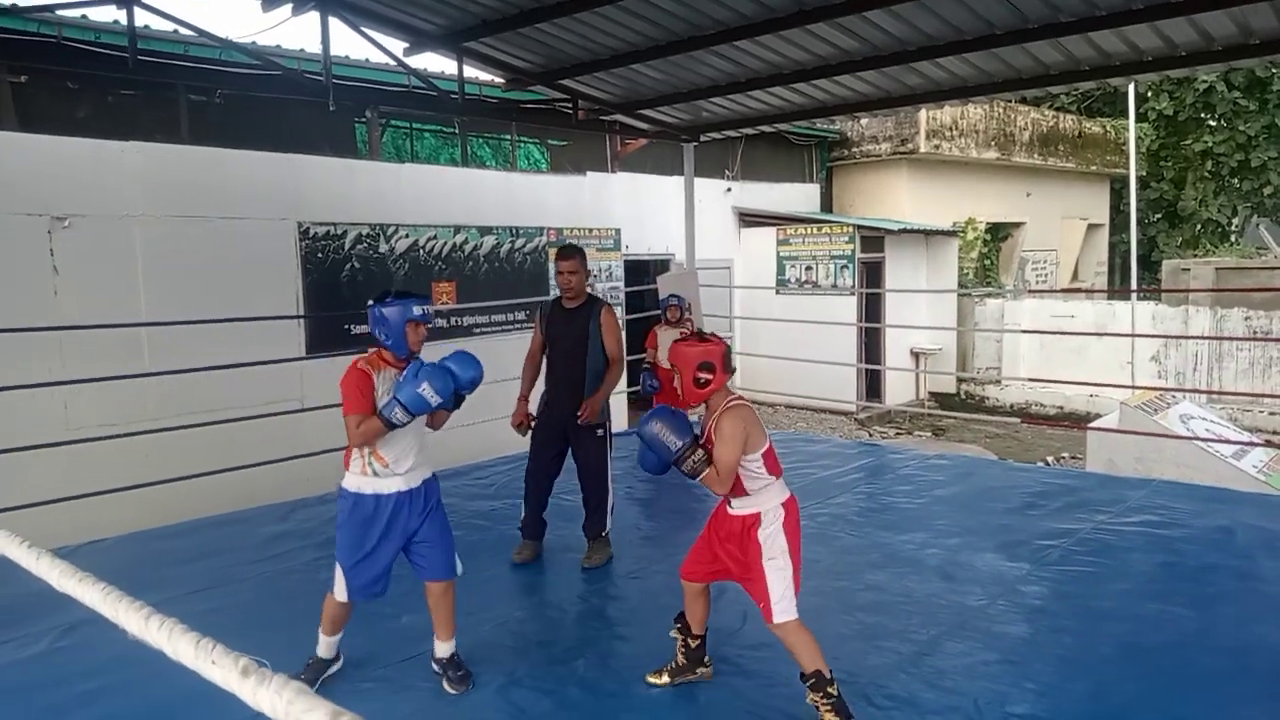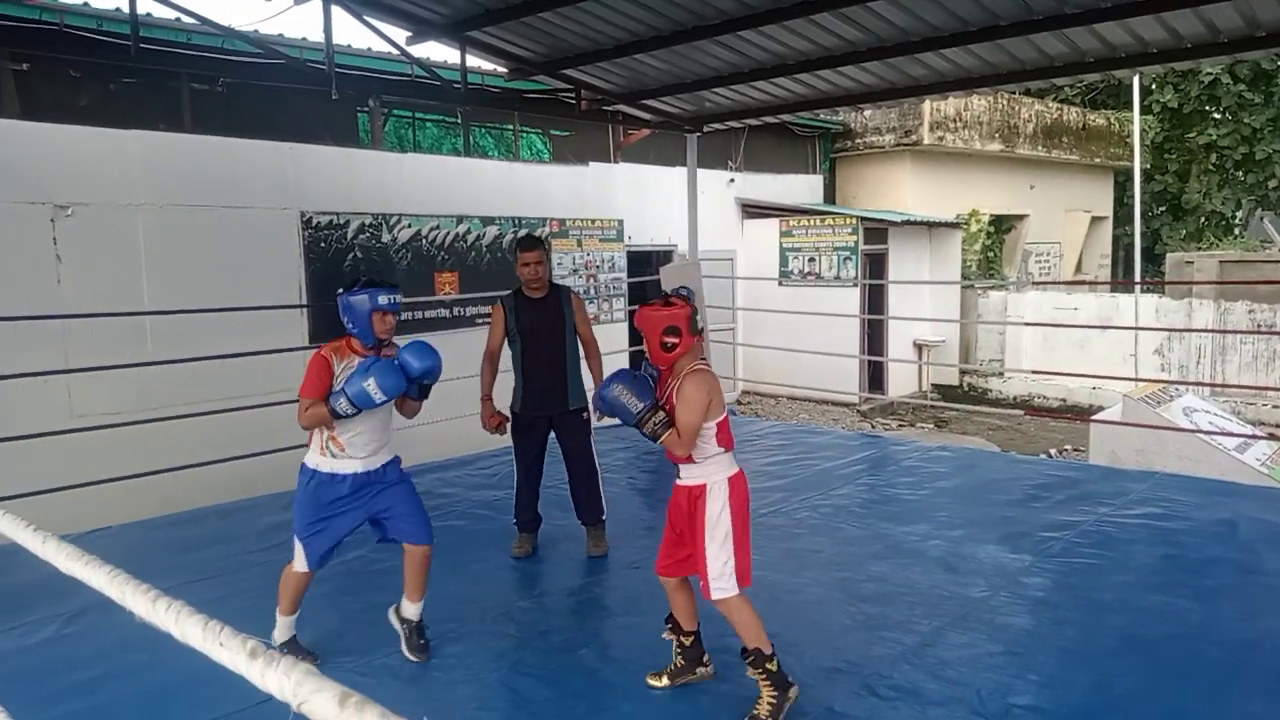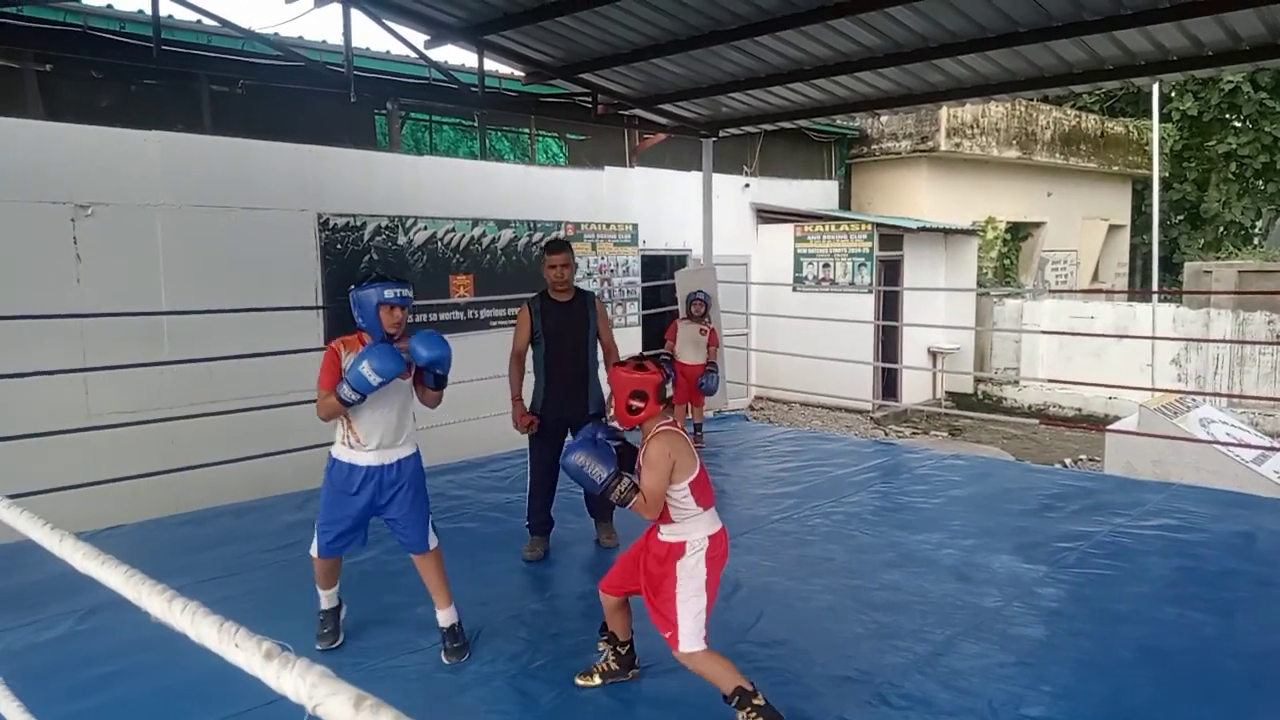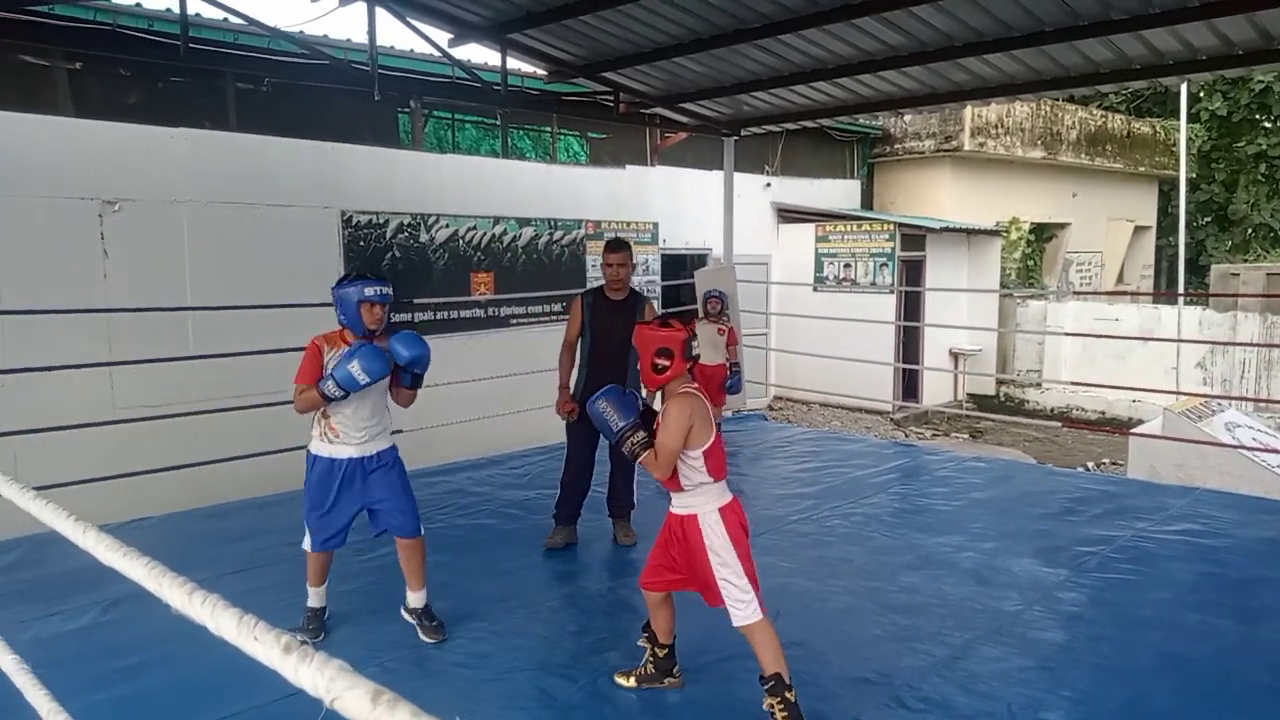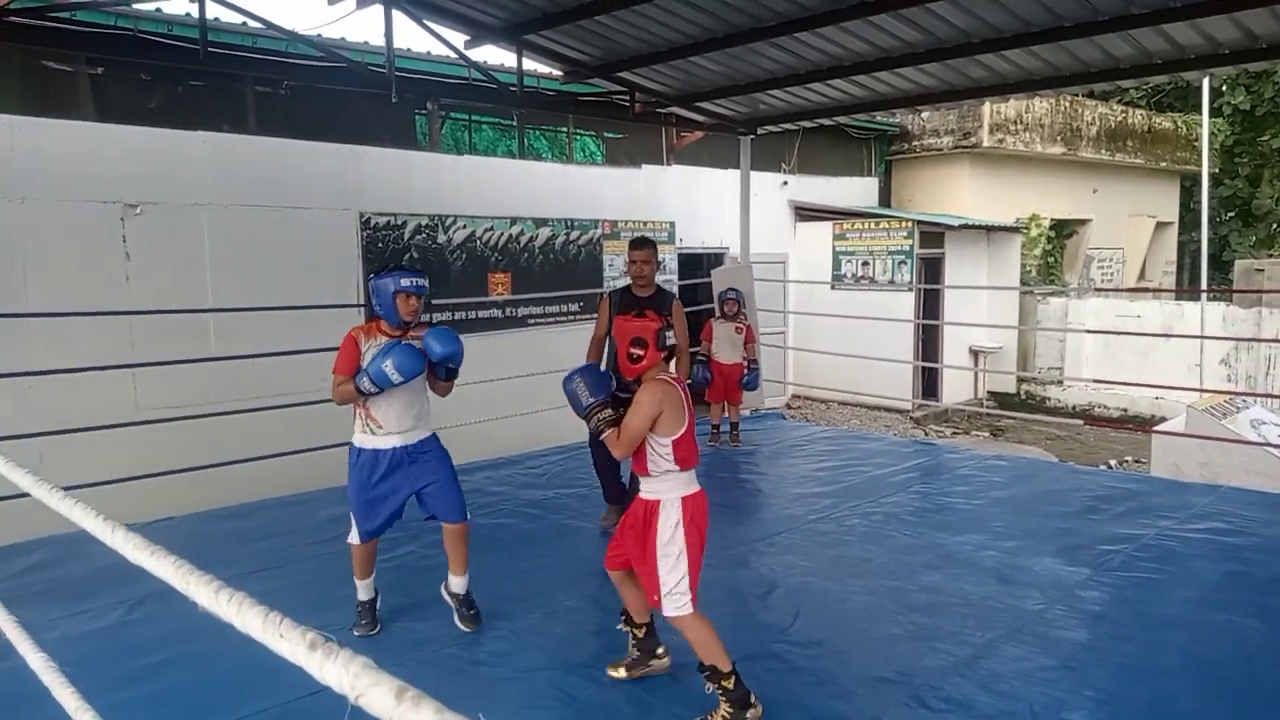
dt=0.4s
person 1, frame 1
left shoulder: (732, 418)
right shoulder: (717, 410)
left elbow: (719, 482)
left wrist: (682, 451)
right wrist: (680, 445)
left hip: (768, 518)
right hip: (734, 513)
left knee: (782, 619)
right knee: (693, 580)
right ankle: (692, 659)
person 1, frame 2
left shoulder: (696, 382)
right shoulder: (678, 376)
left elbow: (681, 445)
right elbow: (675, 424)
left wrist: (643, 412)
right wrist: (649, 399)
left hip: (715, 491)
right hip: (690, 488)
left knee: (723, 592)
right knee: (670, 573)
left ankle: (775, 684)
right ankle: (691, 659)
person 1, frame 3
left shoulder: (662, 443)
right shoulder: (655, 433)
left elbow: (651, 508)
right elbow: (648, 483)
left wrist: (611, 479)
right wrist: (619, 457)
left hip: (693, 546)
right hip: (666, 539)
left knee: (688, 650)
right knee: (611, 591)
right ankle: (621, 661)
person 1, frame 4
left shoulder: (681, 406)
right shoulder: (681, 399)
left elbow: (660, 468)
left wrist: (626, 431)
right wrist: (639, 422)
left hip: (710, 518)
right hip: (684, 514)
left knee: (748, 616)
right knee: (654, 589)
right ankle: (661, 667)
person 1, frame 5
left shoulder: (654, 391)
right shoulder: (666, 384)
left elbow: (621, 448)
left wrist: (596, 406)
right wrist: (610, 403)
left hip: (672, 506)
right hip: (655, 500)
left knee: (677, 609)
right knee: (618, 564)
right ankle: (647, 650)
person 2, frame 1
left shoulder: (419, 367)
right shoulder: (363, 371)
left elbow: (434, 421)
right elbow: (355, 432)
left wrist: (453, 394)
right wrist: (402, 406)
left hip: (417, 489)
right hip: (367, 496)
left knee: (440, 574)
right knee: (347, 587)
left ankle: (445, 653)
right ankle: (326, 653)
person 2, frame 2
left shoulder: (393, 355)
right shoulder: (328, 358)
left elbow: (409, 411)
right elbow: (305, 417)
left wrist: (420, 384)
right wrist: (351, 398)
left hip: (380, 469)
right hip: (327, 475)
left knee: (419, 541)
right knee: (306, 561)
left ankle: (408, 615)
right ankle: (283, 637)
person 2, frame 3
left shoulder: (410, 348)
right shoulder: (340, 351)
left elbow: (431, 401)
right elbow: (323, 409)
left wrist: (437, 370)
right wrist: (356, 385)
left hip: (400, 464)
right hip: (349, 467)
left knee: (422, 545)
right knee: (326, 549)
left ankle: (449, 622)
right ankle: (330, 606)
person 2, frame 4
left shoulder: (388, 346)
right shoulder: (322, 347)
left elbow: (404, 400)
right elbow: (301, 402)
left wrist: (413, 372)
right wrist: (340, 382)
left hip: (379, 456)
right hip: (330, 461)
left knee: (409, 531)
right knee: (321, 542)
left ankle: (417, 606)
right ankle: (315, 606)
person 2, frame 5
left shoulder: (423, 339)
right shoulder: (359, 339)
left elbow: (442, 390)
right elbow: (339, 393)
left wrist: (447, 364)
right wrist: (377, 376)
left hip: (422, 445)
right hip: (373, 452)
left knee: (455, 518)
right knee: (365, 532)
left ankle: (458, 589)
right ankle: (367, 598)
person 3, frame 1
left shoulder: (602, 313)
right shoulder: (546, 313)
left elbow: (617, 361)
right elbow: (534, 357)
left wrist: (599, 397)
right wrist: (522, 401)
left hip: (588, 413)
right hip: (550, 411)
left knee: (595, 477)
right knee: (537, 475)
left ankle: (598, 539)
right ankle: (531, 536)
person 3, frame 2
left shoulder: (569, 299)
right shoulder: (505, 307)
left elbow: (588, 342)
right elbow: (492, 354)
left wrist: (600, 386)
right wrist: (486, 400)
left hip: (571, 401)
right hip: (526, 405)
left knee: (582, 464)
right knee: (527, 468)
left ankle: (595, 527)
right ankle: (527, 530)
person 3, frame 3
left shoulder: (593, 305)
right shoulder: (531, 309)
left elbow: (609, 349)
right elbow: (518, 356)
right wrist: (517, 401)
left hip: (589, 404)
right hip: (546, 406)
right knee: (541, 472)
left ankle: (603, 521)
right ankle: (538, 534)
person 3, frame 4
left shoulder: (643, 307)
right shoulder: (584, 302)
right elbow: (570, 345)
right wrist: (564, 389)
right hip: (586, 398)
left knee: (624, 461)
right knee: (577, 462)
left ankle: (621, 519)
right ankle: (565, 525)
person 3, frame 5
left shoulder: (670, 304)
right shoulder: (611, 300)
left elbow: (682, 352)
right elbow: (597, 343)
right hip: (614, 391)
right knee: (601, 448)
right ankle: (616, 504)
